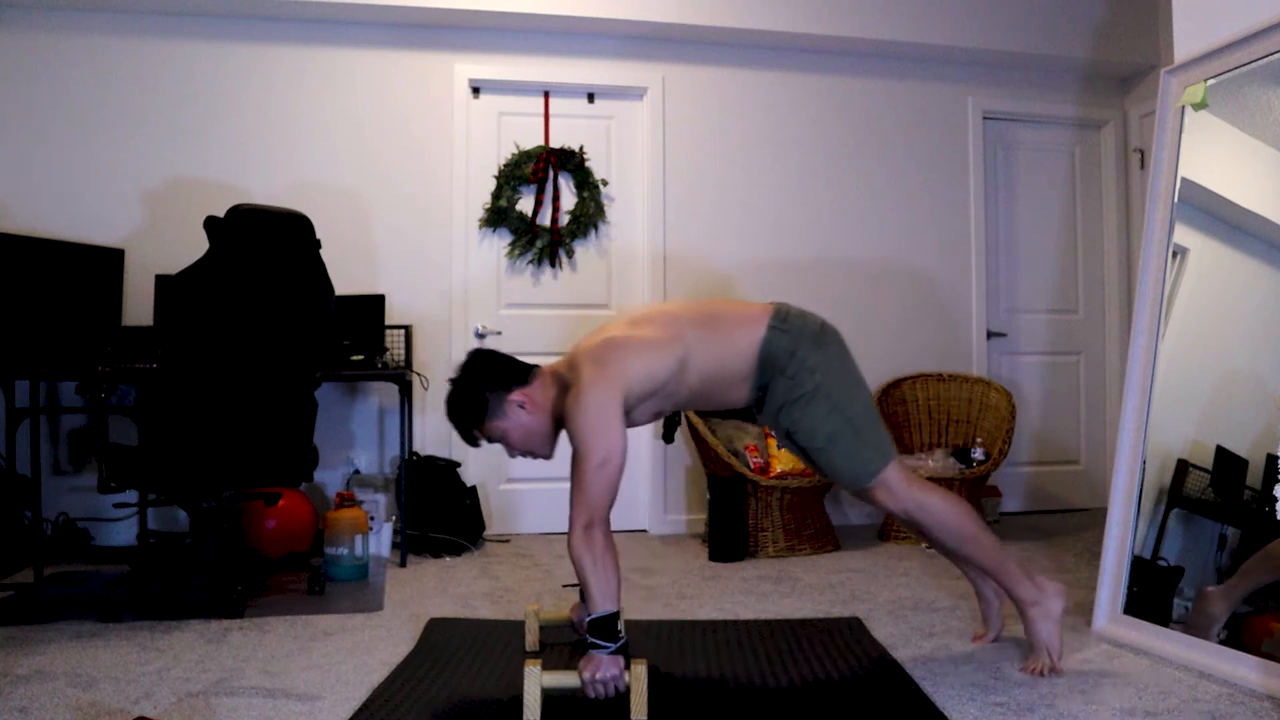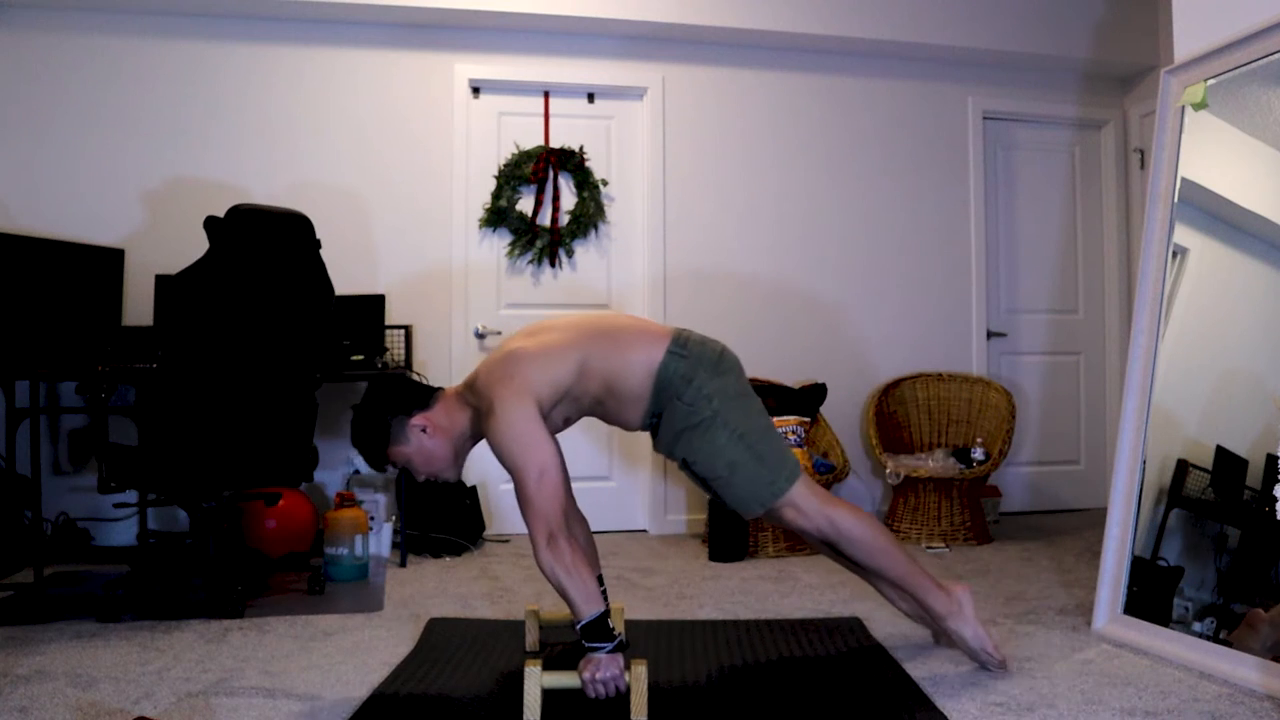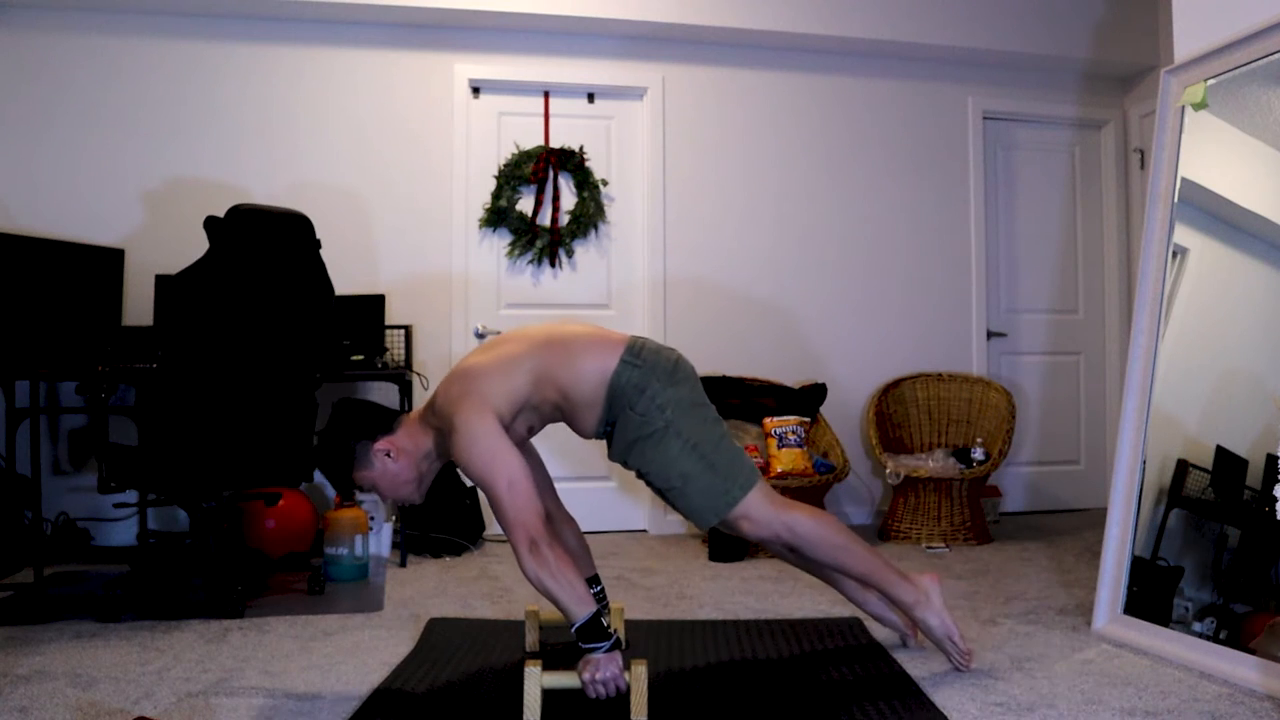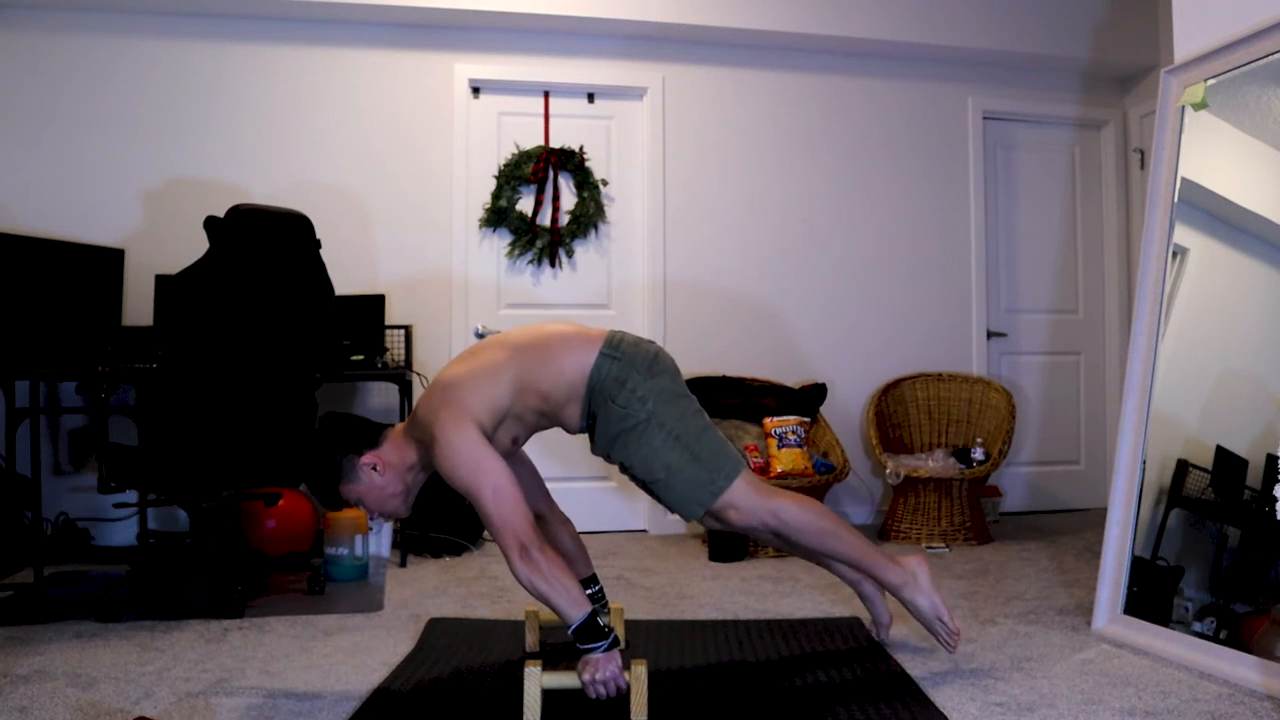
dt=0.4s
person 1, frame 1
left shoulder: (590, 393)
right shoulder: (575, 381)
left elbow: (590, 525)
right elbow: (588, 515)
left wrist: (607, 642)
right wrist: (594, 603)
left hip: (793, 358)
right hip: (782, 357)
left knee: (894, 491)
right knee: (879, 489)
left ankle: (1032, 593)
right ankle: (986, 582)
person 1, frame 2
left shoulder: (502, 409)
right shoulder: (496, 392)
left elbow: (549, 536)
right elbow: (563, 513)
left wrist: (601, 641)
right wrist: (595, 601)
left hip: (687, 385)
right hip: (686, 378)
left knee: (804, 509)
right knee: (796, 510)
left ankle: (943, 603)
right ankle: (920, 601)
person 1, frame 3
left shoulder: (463, 426)
right shoulder: (469, 412)
left elbow: (533, 545)
right elbow: (549, 516)
left wrist: (596, 642)
right wrist: (594, 603)
left hip: (640, 393)
right hip: (640, 386)
left knee: (760, 516)
right knee: (752, 517)
left ankle: (910, 594)
right ankle: (877, 599)
person 1, frame 4
left shoulder: (446, 438)
right shoulder: (455, 422)
left elbow: (524, 549)
right elbow: (544, 516)
left wrist: (594, 641)
right wrist: (594, 604)
left hip: (621, 387)
right hip: (621, 381)
left knee: (747, 505)
right knee: (734, 505)
left ankle: (896, 573)
right ankle: (859, 573)
